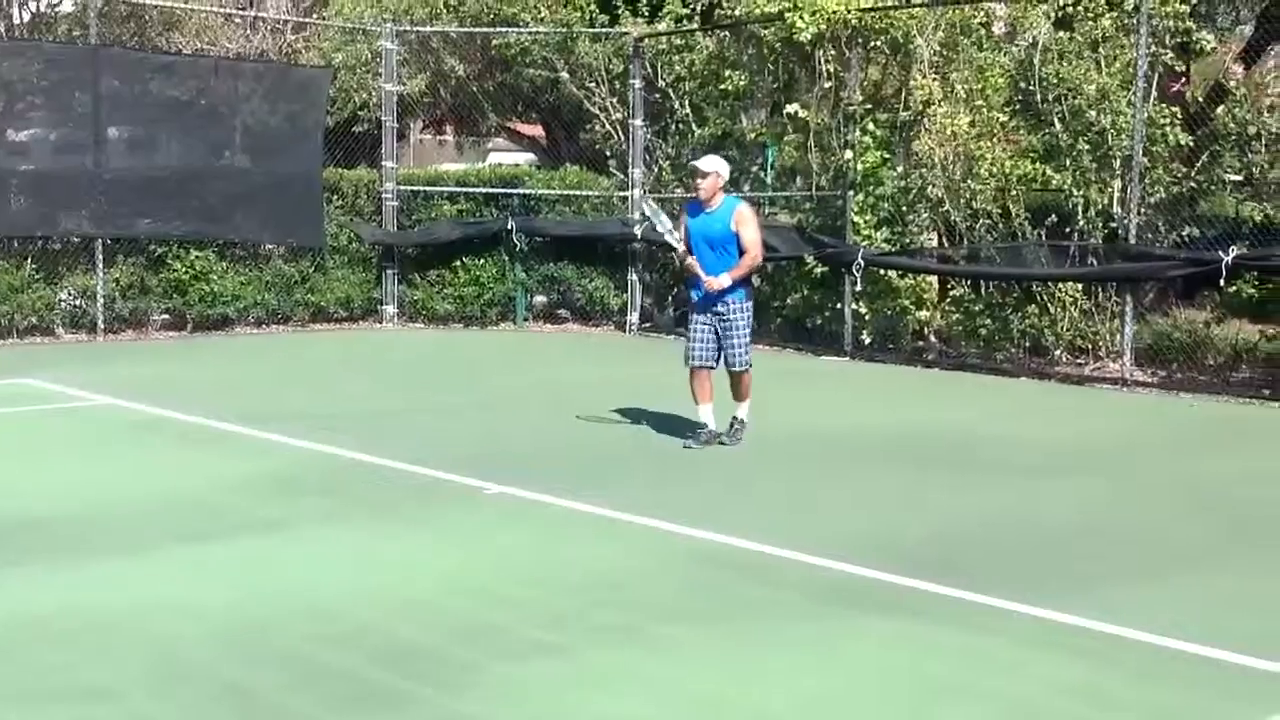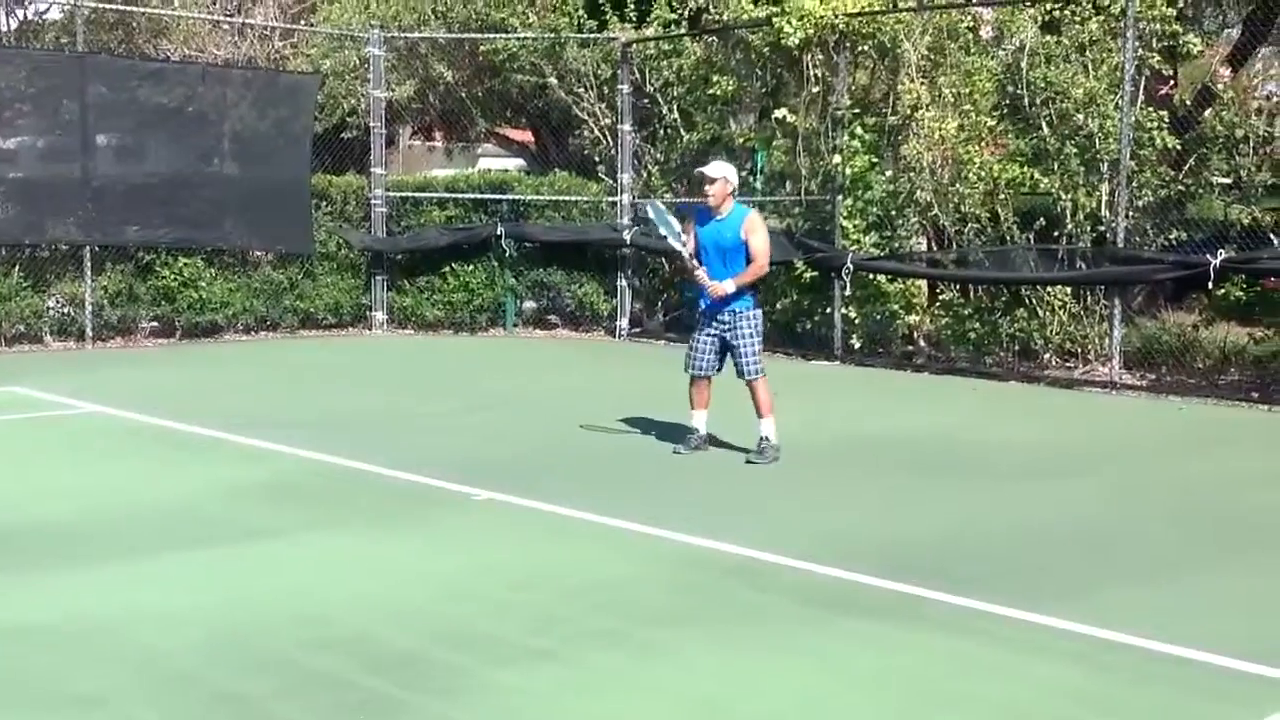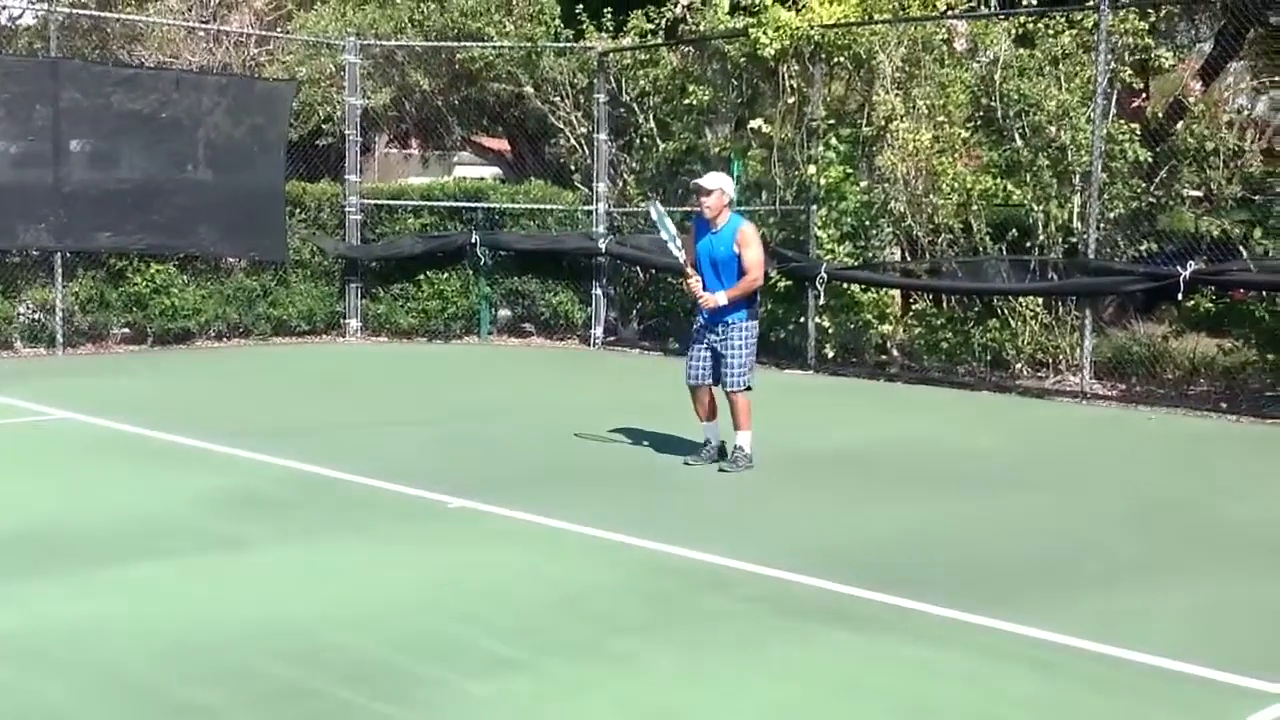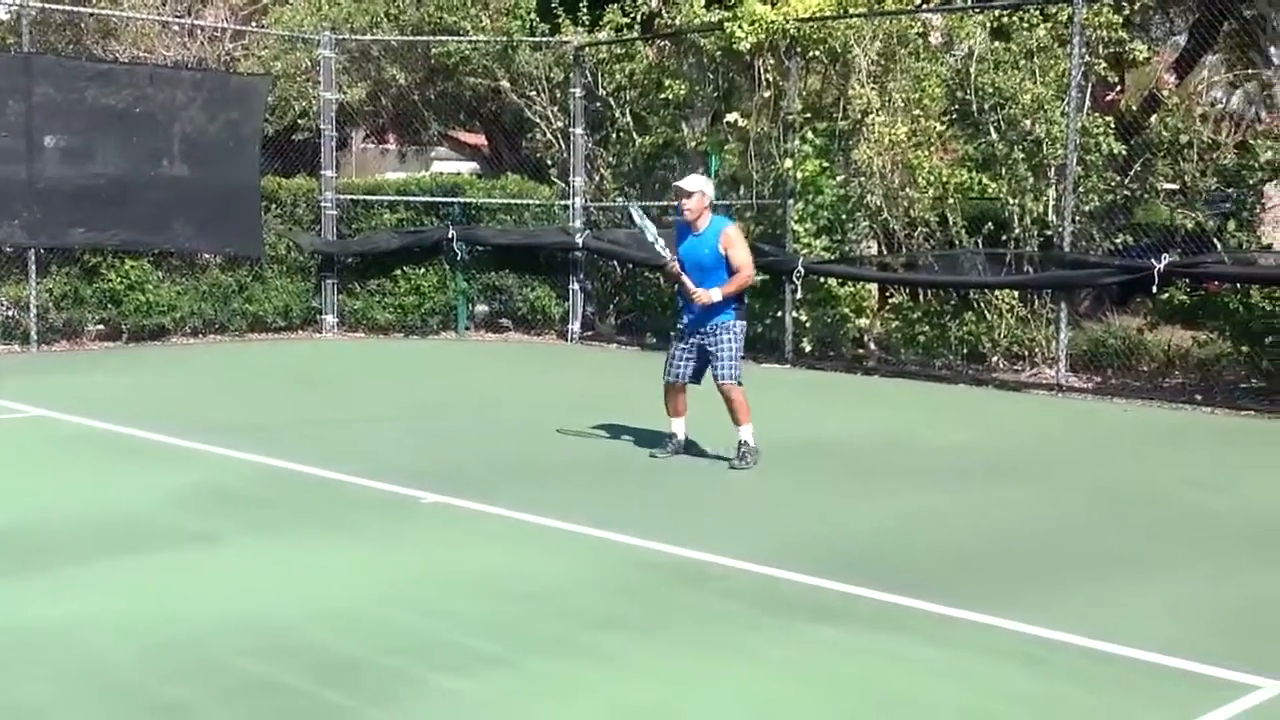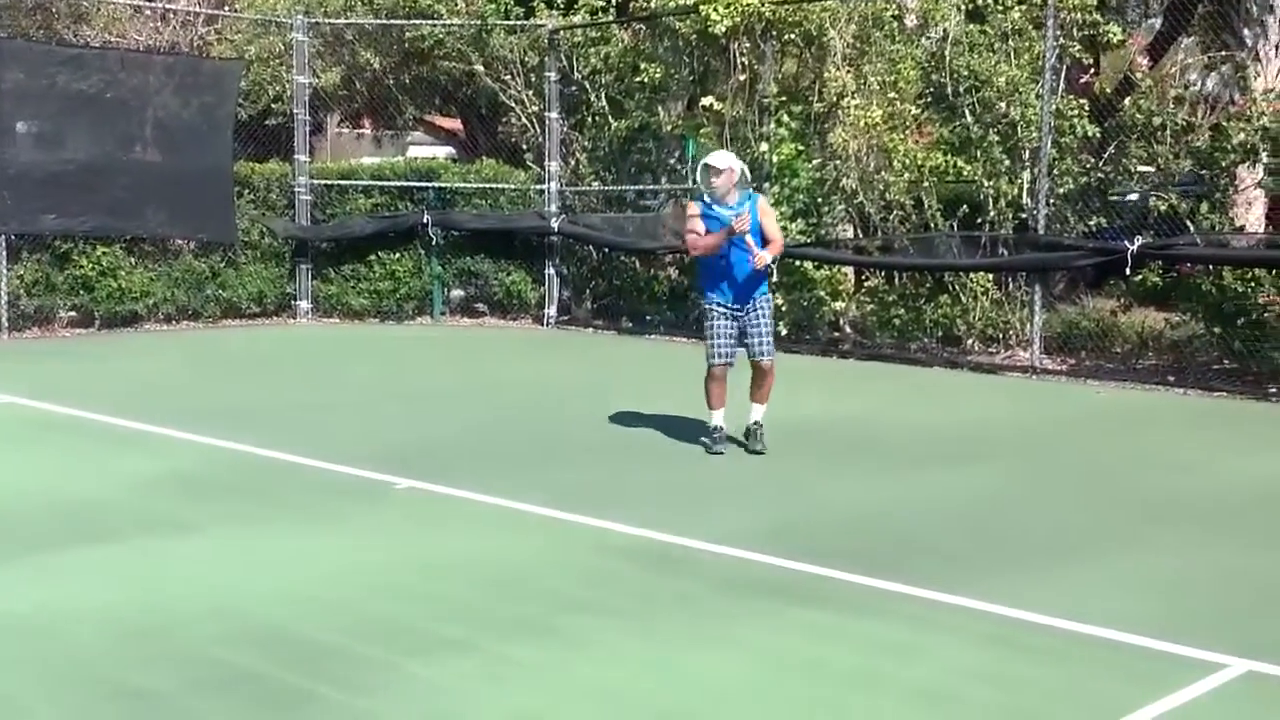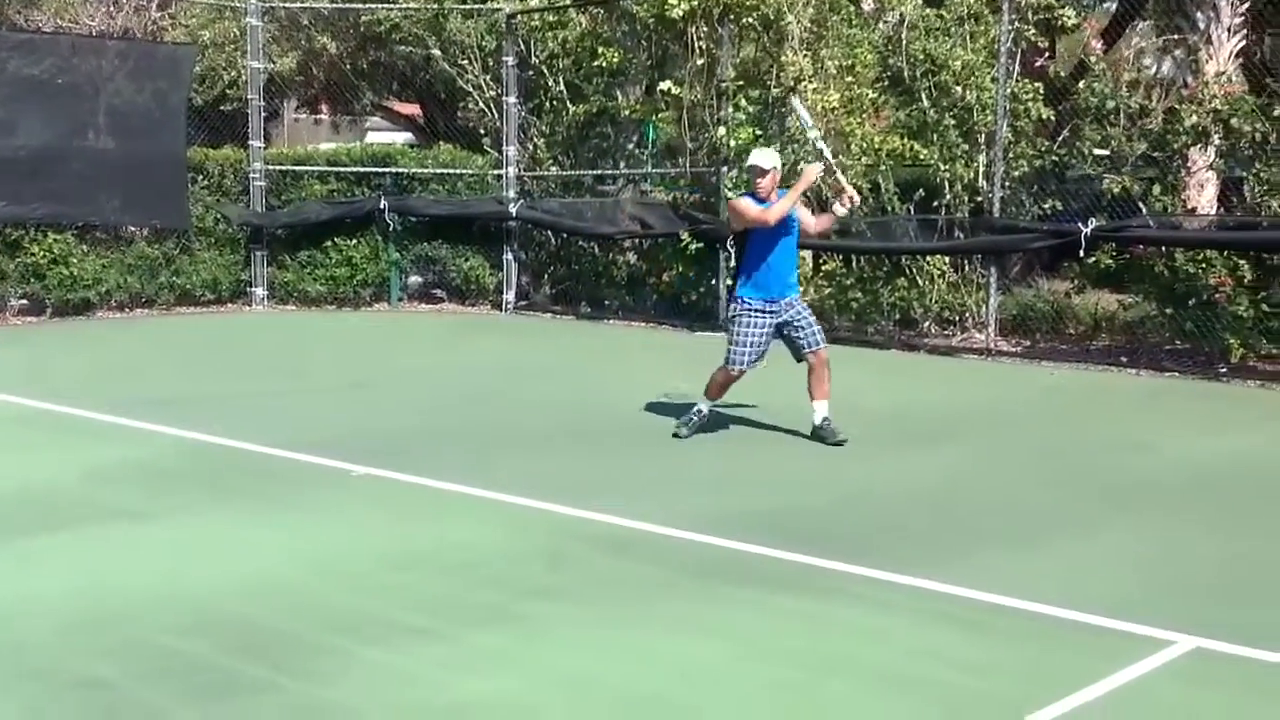
dt=0.4s
person 1, frame 1
left shoulder: (739, 211)
right shoulder: (689, 211)
left elbow: (754, 255)
right elbow: (683, 249)
left wrist: (725, 279)
right wrist: (688, 262)
left hip: (735, 299)
right hip: (701, 299)
left knee: (738, 366)
right knee: (698, 364)
left ankle: (739, 419)
right ankle: (708, 427)
person 1, frame 2
left shoulder: (749, 219)
right shoulder: (697, 218)
left elbow: (761, 264)
right elbow: (688, 257)
left wrist: (729, 285)
right wrist: (695, 270)
left hip: (743, 309)
right hip: (708, 309)
left knee: (753, 374)
right knee: (698, 373)
left ankle: (768, 440)
right ankle: (699, 432)
person 1, frame 3
left shoulder: (743, 231)
right shoulder: (697, 228)
left elbow: (756, 277)
right elbow: (691, 265)
left wrist: (721, 297)
right wrist: (693, 280)
left hip: (738, 320)
right hip: (706, 320)
left knee: (735, 386)
right knee: (697, 383)
left ankle: (743, 450)
right ankle: (713, 443)
person 1, frame 4
left shoulder: (727, 231)
right shoulder: (680, 231)
left elbow: (747, 274)
right elbow: (672, 268)
left wrist: (715, 294)
right wrist: (673, 272)
left hip: (725, 321)
right hip: (691, 320)
left knee: (727, 383)
right knee: (674, 382)
left ankle: (747, 444)
right ankle: (677, 437)
person 1, frame 5
left shoulder: (757, 204)
right shoulder: (697, 207)
left elbow: (777, 241)
right elbow: (695, 248)
left wrist: (767, 255)
right wrist: (728, 233)
left hip: (755, 298)
right hip: (717, 300)
left knee: (764, 364)
right knee: (717, 367)
left ankle: (755, 425)
right ankle: (717, 428)
person 1, frame 6
left shoulder: (789, 199)
right shoulder: (741, 204)
left elbow: (814, 228)
right elbow: (769, 218)
left wrist: (839, 208)
right wrist: (802, 184)
left hip: (789, 299)
right hip: (751, 303)
left knee: (818, 356)
right knee: (734, 369)
left ankle: (821, 421)
right ankle: (701, 411)
